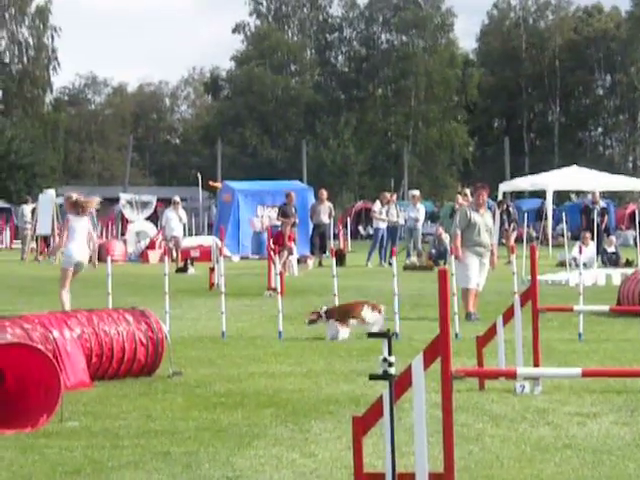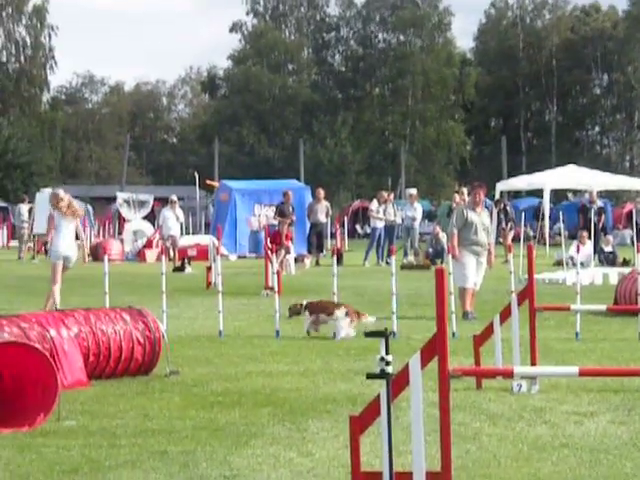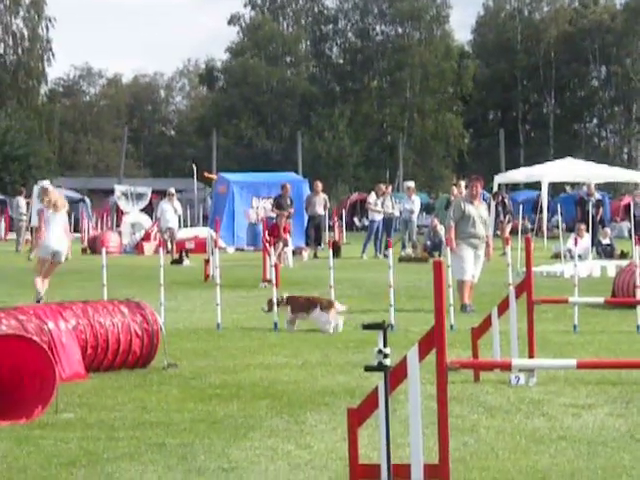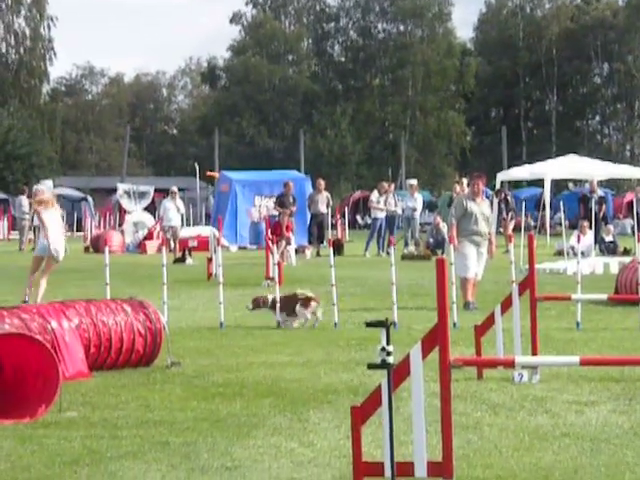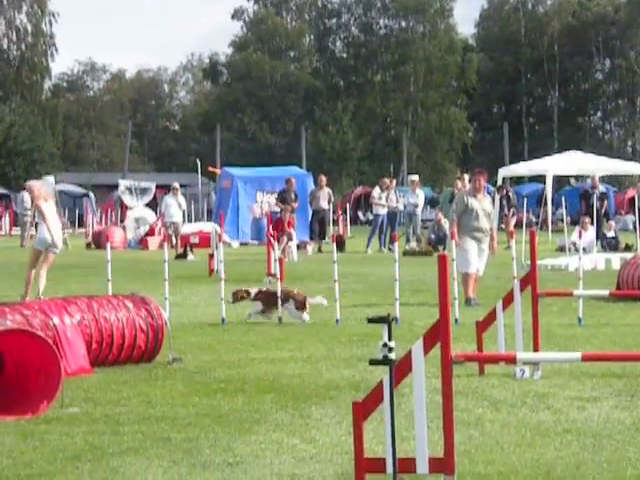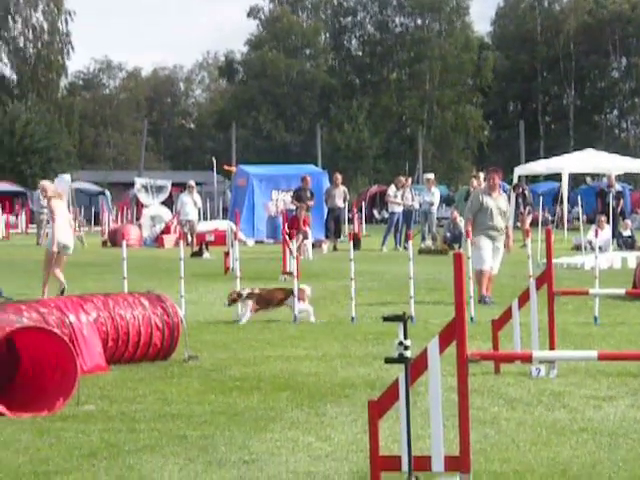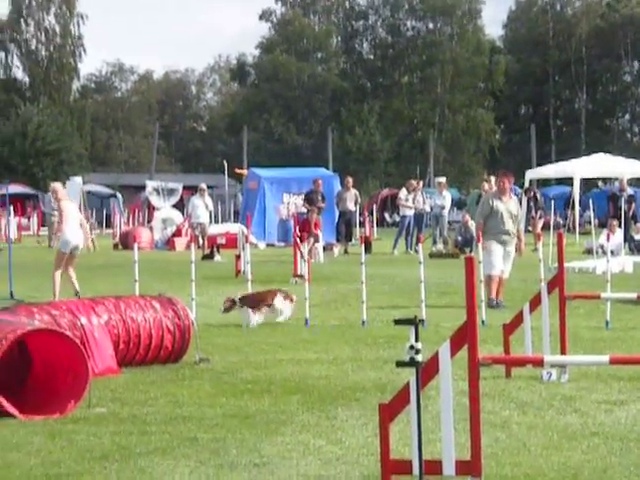
dt=0.1s
person 1, frame 1
left shoulder: (488, 214)
right shoulder: (465, 211)
left elbow: (491, 235)
right elbow: (457, 230)
left wrist: (494, 253)
right wrist: (457, 248)
left hip: (484, 254)
right hip: (469, 252)
left knee: (478, 285)
right knee: (469, 283)
left ankle: (474, 311)
right ankle: (469, 312)
person 1, frame 2
left shoulder: (486, 213)
right shoulder: (462, 210)
left elbow: (489, 235)
right elbow: (454, 229)
left wrist: (491, 253)
right wrist: (454, 247)
left hip: (481, 253)
right hip: (466, 251)
left knee: (475, 284)
right knee: (466, 282)
left ankle: (471, 310)
right ankle: (466, 311)
person 1, frame 3
left shoulder: (484, 205)
right shoulder: (460, 202)
left elbow: (487, 227)
right elbow: (451, 222)
left wrist: (489, 245)
right wrist: (451, 240)
left hip: (479, 246)
right hip: (464, 244)
left knee: (473, 277)
right knee: (464, 275)
left ankle: (469, 303)
right ankle: (464, 304)
person 1, frame 4
left shoulder: (486, 203)
right shoulder: (462, 200)
left elbow: (490, 225)
right elbow: (453, 219)
left wrist: (492, 243)
right wrist: (453, 238)
left hip: (482, 243)
right hip: (466, 241)
left knee: (476, 274)
right knee: (467, 273)
left ankle: (472, 301)
right ankle: (468, 301)
person 1, frame 5
left shoulder: (488, 199)
right shoulder: (463, 196)
left elbow: (491, 221)
right elbow: (454, 216)
left wrist: (493, 239)
right wrist: (454, 234)
left hip: (483, 239)
right hip: (467, 237)
left knee: (478, 270)
right knee: (469, 268)
left ankle: (473, 297)
right ankle: (469, 297)
person 1, frame 6
left shoulder: (504, 197)
right shoulder: (479, 194)
left elbow: (507, 219)
right elbow: (469, 215)
left wrist: (509, 237)
right wrist: (469, 232)
left hip: (498, 237)
right hip: (482, 235)
left knee: (493, 269)
right knee: (483, 266)
left ankle: (488, 295)
right ankle: (482, 295)
person 1, frame 7
left shoulder: (514, 200)
right shoulder: (489, 198)
left elbow: (519, 222)
right elbow: (480, 219)
left wrist: (521, 241)
right wrist: (479, 237)
left hip: (510, 242)
right hip: (493, 240)
left knee: (503, 273)
right knee: (493, 271)
left ankle: (499, 299)
right ankle: (491, 299)
person 2, frame 1
left shoulder: (68, 218)
right shoulder: (86, 219)
left elbow: (62, 240)
right elbow: (94, 239)
left wrist: (53, 252)
right wrist: (94, 258)
left hip: (71, 254)
right hip: (84, 255)
left knee: (63, 288)
right knee: (65, 286)
right ankle: (65, 309)
person 2, frame 2
left shoulder: (53, 214)
right shoulder: (75, 215)
left elbow: (49, 235)
right elbow: (82, 234)
right wrist: (85, 252)
left hip: (57, 249)
right hip: (71, 250)
left knee: (55, 283)
right knee: (56, 282)
left ankle: (57, 307)
right ankle: (46, 309)
person 2, frame 3
left shoulder: (43, 210)
right shoulder: (62, 209)
left elbow: (41, 231)
right elbow: (67, 231)
left wrist: (35, 248)
right wrist: (69, 249)
left hip: (48, 244)
right hip: (62, 246)
left knee: (38, 276)
right knee: (46, 277)
left ankle: (39, 294)
right ankle: (39, 298)
person 2, frame 4
left shoulder: (39, 209)
right shoulder: (56, 208)
left elbow: (45, 228)
right elbow: (63, 229)
left wrist: (50, 246)
left hip: (45, 243)
right hip: (59, 244)
left knee: (33, 273)
right knee: (44, 277)
left ankle: (27, 297)
right ankle: (37, 302)
person 2, frame 5
left shoulder: (38, 202)
right shoulder: (50, 201)
left elbow: (46, 220)
right elbow: (58, 221)
left wrist: (53, 237)
left hip: (43, 236)
right hip: (56, 237)
left knee: (32, 267)
right knee: (43, 270)
left ankle: (26, 296)
right ankle: (39, 294)
person 2, frame 6
left shoulder: (51, 202)
right shoulder: (62, 202)
left elbow: (55, 223)
right elbow: (71, 223)
left wrist: (54, 244)
left hip: (57, 238)
right hip: (69, 239)
left knee: (47, 268)
right knee: (56, 269)
left ankle: (44, 297)
right ankle: (63, 284)
person 2, frame 7
left shoulder: (61, 204)
right shoulder: (73, 204)
left elbow: (61, 225)
right elbow: (84, 223)
right wrist: (88, 239)
left hip: (67, 238)
right hip: (79, 238)
left knee: (57, 269)
right knee: (68, 267)
left ankle: (55, 298)
right ankle: (76, 289)
